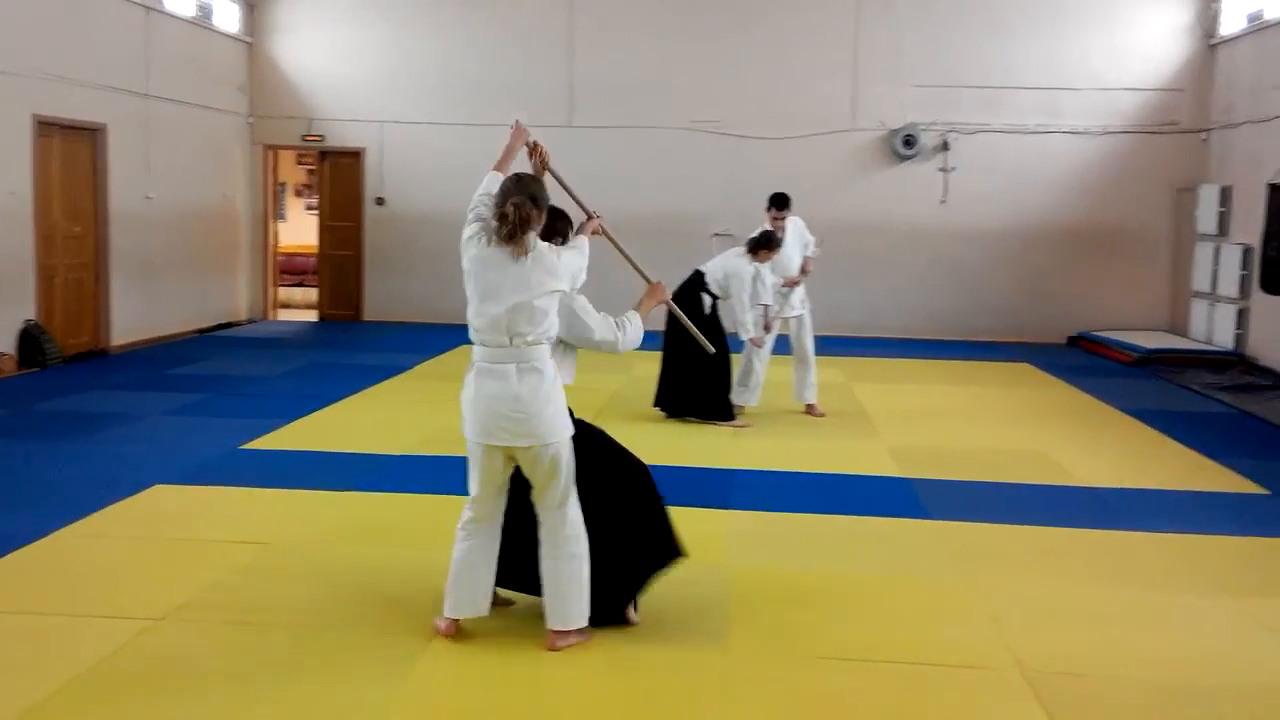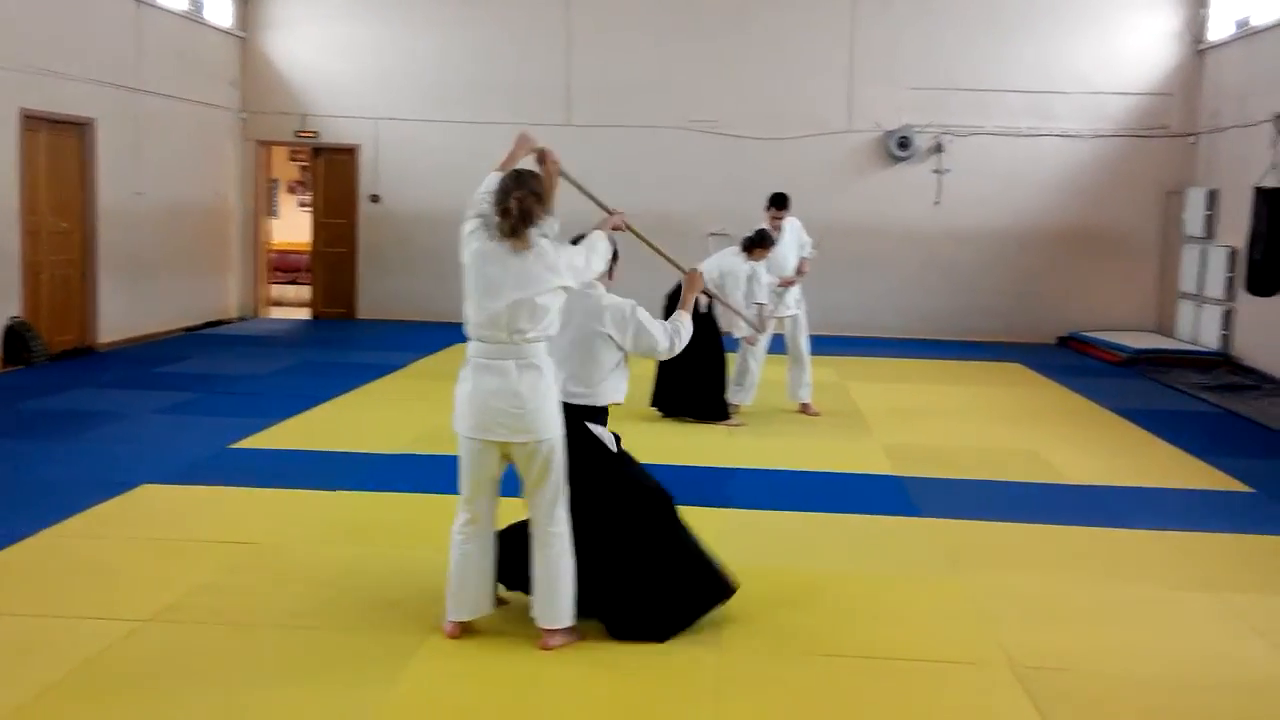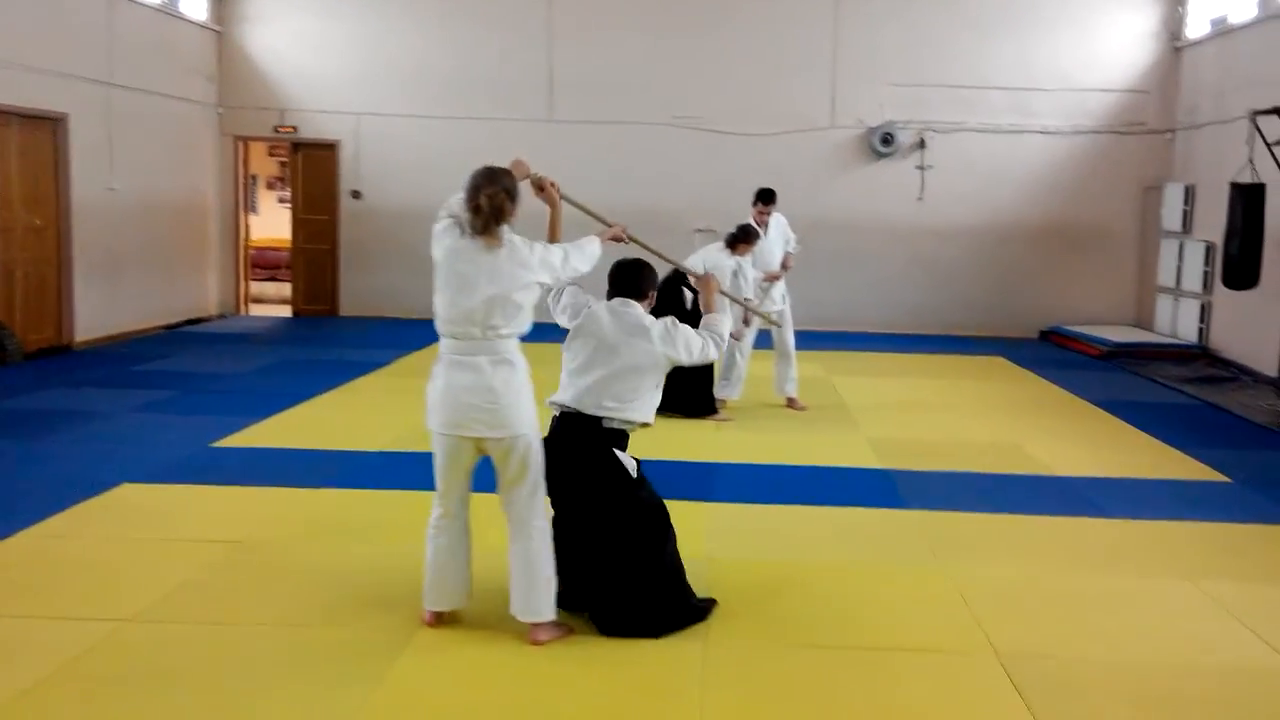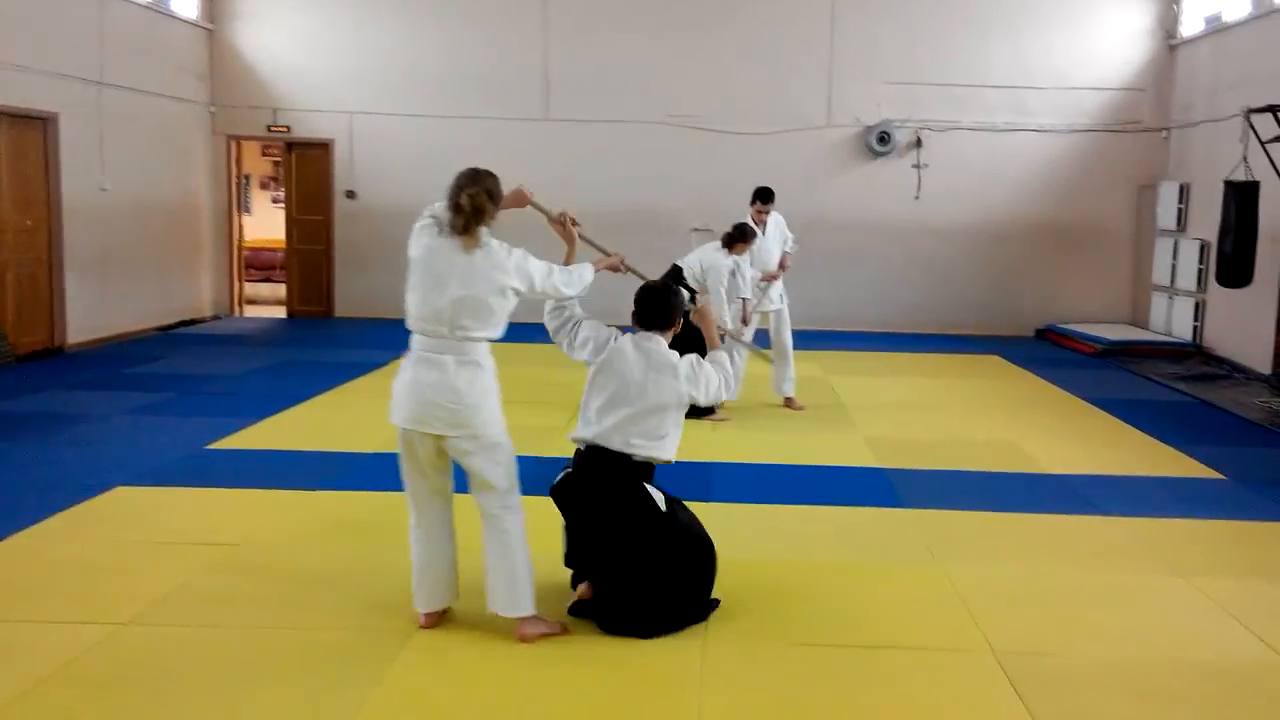
dt=0.2s
person 1, frame 1
left shoulder: (475, 249)
right shoulder: (554, 262)
left elbow: (482, 200)
left wrist: (510, 149)
right wrist: (586, 233)
left hip: (486, 392)
right hip: (536, 394)
left knee: (481, 512)
right knee: (559, 515)
left ankle: (455, 615)
right ankle: (564, 625)
person 1, frame 2
left shoulder: (476, 244)
right shoulder: (555, 258)
left elbow: (482, 199)
right elbow: (591, 257)
left wrist: (515, 157)
right wrist: (606, 228)
left hip: (480, 387)
right hip: (531, 390)
left knee: (474, 510)
right knee: (548, 513)
left ankle: (460, 614)
right ankle: (553, 624)
person 1, frame 3
left shoulder: (447, 241)
right shoulder: (528, 255)
left elbow: (455, 207)
right elbow: (574, 258)
left wrist: (501, 177)
right wrist: (604, 236)
left hip: (452, 383)
right hip: (503, 385)
left knee: (449, 504)
right knee: (526, 509)
left ankle: (439, 604)
right ankle: (539, 619)
person 1, frame 4
left shoulder: (424, 241)
right shoulder: (506, 261)
left elbow: (441, 213)
right elbow: (561, 280)
left wrist: (506, 199)
right wrist: (598, 265)
left hip: (418, 382)
right hip: (469, 387)
left knee: (428, 505)
right knee: (500, 504)
left ankle: (431, 605)
right ankle: (523, 615)
person 2, frame 1
right shoulder: (557, 298)
right elbow: (614, 336)
right wrist: (648, 303)
left knee: (523, 505)
right knee: (616, 482)
right ankle: (608, 595)
person 2, frame 2
right shoulder: (618, 311)
right elbow: (668, 342)
right wrist: (687, 298)
right hip: (582, 435)
left knee: (573, 516)
right knee: (646, 513)
left ankle: (509, 565)
right ankle: (654, 612)
person 2, frame 3
left shoulder: (587, 311)
right shoulder: (664, 332)
right elbow: (712, 345)
right wrist: (710, 300)
left hip: (562, 442)
right hip: (602, 452)
right knee: (645, 530)
left ankle: (576, 576)
person 2, frame 4
left shoulder: (607, 344)
right shoulder: (685, 371)
left elbow: (559, 314)
right elbow: (722, 383)
right wrist: (709, 329)
left hip: (581, 479)
right hip: (630, 491)
right knee: (692, 555)
left ankle: (594, 582)
right ankle: (604, 594)
person 3, frame 1
left shoulder: (797, 225)
left elbow: (809, 242)
left wrist: (808, 259)
right wrist: (784, 281)
left hip: (797, 297)
left knee: (805, 350)
right knee: (757, 350)
left ankle: (809, 401)
right ankle: (740, 401)
person 3, frame 2
left shoulder: (795, 225)
left elbow: (806, 243)
left wrist: (804, 260)
right wrist: (778, 281)
left hip: (792, 297)
left knee: (800, 349)
right knee: (753, 349)
left ankle: (803, 400)
right ankle: (735, 400)
person 3, frame 3
left shoulder: (780, 221)
left elbow: (790, 239)
left wrist: (788, 255)
right wrist: (763, 276)
left hip: (777, 292)
right hip: (752, 294)
left knee: (786, 344)
right knee: (739, 344)
left ankle: (790, 394)
right ankle: (722, 395)
person 3, frame 4
left shoulder: (778, 220)
left elbow: (788, 238)
left wrist: (786, 254)
right wrist: (762, 275)
left hip: (775, 291)
left knee: (784, 344)
right knee: (738, 344)
left ankle: (788, 394)
person 4, frame 1
left shoulder: (742, 254)
right shoulder: (742, 270)
left elbow: (762, 275)
right elbow: (740, 305)
right wrist: (750, 335)
left hip: (687, 299)
right hip: (697, 303)
left knee: (685, 354)
right knee: (713, 357)
left ankle: (676, 406)
right ankle: (719, 413)
person 4, frame 2
left shoulder: (737, 253)
right shoulder: (737, 268)
left elbow: (757, 273)
right elbow: (734, 303)
right wrist: (743, 333)
left knee: (682, 353)
right knee: (709, 356)
left ankle: (673, 405)
right ankle: (714, 412)
person 4, frame 3
left shoulder: (723, 249)
right shoulder: (723, 263)
left elbow: (743, 269)
right elbow: (720, 300)
left hip: (672, 294)
right hip: (678, 298)
left ankle: (666, 401)
right ankle: (701, 407)
person 4, frame 4
left shoulder: (721, 249)
right shoulder: (720, 263)
left elbow: (740, 267)
right elbow: (718, 299)
left wrist: (744, 302)
right wrist: (728, 327)
left knee: (673, 348)
right knee: (693, 349)
right ankle: (698, 407)
